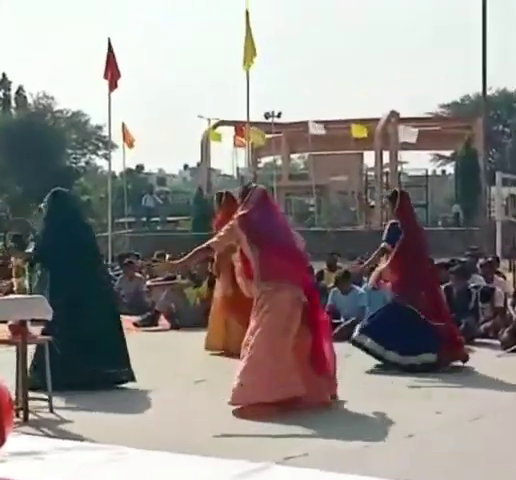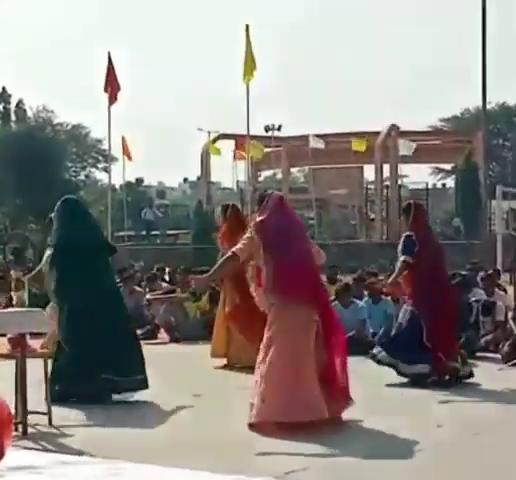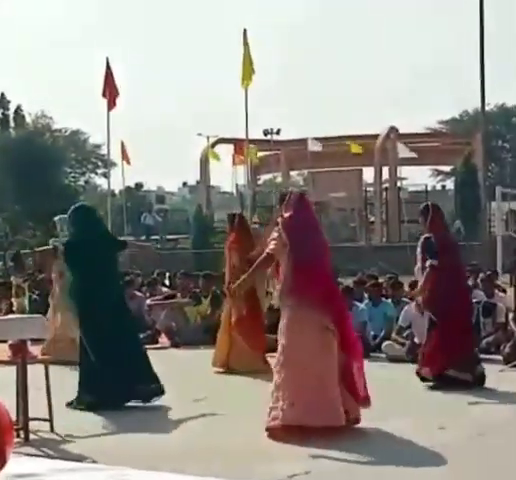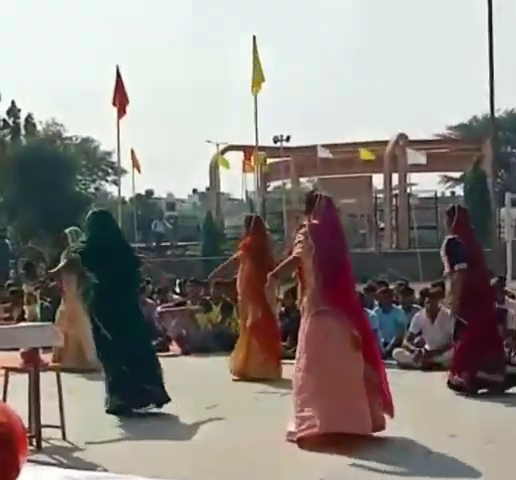
dt=0.2s
person 1, frame 1
left shoulder: (240, 224)
right shoulder: (276, 221)
left elbow: (210, 247)
right elbow: (299, 243)
left wrist: (180, 264)
left hip: (272, 290)
right hip: (293, 287)
left knee: (264, 342)
right knee: (295, 340)
left ankle: (263, 396)
right ankle: (313, 391)
person 1, frame 2
left shoulder: (260, 232)
right shoulder: (294, 231)
left elbow: (236, 256)
right elbow: (319, 257)
left wrist: (209, 278)
left hip: (283, 304)
right hip: (308, 302)
left knee: (278, 357)
right knee: (305, 355)
left ankle: (276, 413)
right ankle: (323, 408)
person 1, frame 3
left shoulder: (284, 230)
right shoulder: (311, 231)
left elbow: (270, 255)
left wrist: (244, 281)
left hip: (298, 303)
right hip: (322, 303)
left knee: (294, 360)
right knee: (322, 357)
left ankle: (293, 416)
right ankle: (334, 413)
person 1, frame 4
left shoulder: (309, 234)
right shoulder: (332, 234)
left elbow: (297, 258)
left wrist: (272, 276)
left hip: (319, 309)
right hip: (340, 308)
left knee: (315, 367)
right knee: (343, 364)
left ankle: (318, 424)
right ankle: (351, 420)
person 2, frame 1
left shoulder: (51, 231)
right shoulder: (83, 228)
left elbow: (36, 258)
right elbow: (94, 257)
left hip: (64, 289)
right hip: (92, 287)
left knee: (59, 331)
right knee: (97, 327)
left ankle: (44, 377)
right ankle: (106, 373)
person 2, frame 2
left shoulder: (63, 240)
right shoulder: (93, 235)
left elbow: (49, 262)
right elbow: (113, 252)
left hip: (76, 297)
right hip: (103, 294)
left knee: (75, 340)
right knee: (111, 334)
left ankle: (67, 388)
right ankle: (118, 380)
person 2, frame 3
left shoulder: (75, 244)
right shoulder: (104, 239)
right elbow: (126, 245)
left hip: (90, 300)
right hip: (111, 297)
left knee: (94, 345)
right knee: (121, 340)
left ankle: (94, 395)
right ankle: (140, 388)
person 2, frame 4
left shoulder: (90, 247)
right shoulder: (121, 247)
right elbow: (139, 264)
left hip: (104, 304)
right hip: (126, 303)
left knee: (112, 349)
right knee: (136, 345)
left ankle: (122, 398)
right ankle: (149, 391)
person 3, frame 1
left shoulder: (395, 226)
right shoulder: (413, 225)
left elbow: (384, 249)
right elbow: (419, 253)
left wrist: (365, 266)
left hip: (407, 280)
right hip: (421, 276)
left knee: (404, 316)
person 3, frame 2
left shoulder: (410, 238)
right shoulder: (428, 237)
left elbow: (406, 263)
right elbow: (434, 265)
left wrist: (392, 281)
left hip: (423, 291)
right hip: (437, 289)
left knee: (426, 328)
right knee: (440, 327)
person 3, frame 3
left shoulder: (429, 240)
right shoulder: (447, 238)
left elbow: (432, 268)
right elbow: (453, 267)
left wrist: (420, 290)
left hip: (442, 294)
right hip: (456, 292)
left knee: (441, 331)
right knee: (457, 330)
left ankle: (443, 372)
right ankle: (469, 373)
person 3, frame 4
left shoulder: (453, 242)
right shoulder: (470, 240)
left elbow: (460, 271)
right elbow: (476, 270)
left wrist: (455, 298)
left hip: (467, 296)
right hip: (480, 294)
left knee: (466, 336)
right knee: (481, 335)
left ankle: (466, 378)
right ankle: (494, 377)
person 4, frame 1
left shoulder: (223, 218)
right shoulder: (235, 218)
left wrist: (216, 264)
left hip: (229, 268)
right hip: (233, 266)
left knee: (231, 303)
left ankle: (234, 345)
right ankle: (231, 344)
person 4, frame 2
left shoulder: (228, 231)
right shoulder: (241, 230)
left wrist: (223, 277)
left hip: (235, 279)
right hip: (241, 278)
left knee: (235, 315)
right knee: (237, 316)
right ankle: (234, 356)
person 4, frame 3
left shoulder: (236, 240)
right shoulder: (247, 240)
left elbow: (235, 266)
left wrist: (230, 285)
right hip: (248, 288)
left knee: (238, 323)
right knee: (234, 324)
person 4, frame 4
left shoulder: (251, 244)
right shoulder: (262, 244)
left elbow: (237, 258)
left wrist: (216, 272)
left hip: (252, 291)
right hip: (260, 290)
left knee: (254, 328)
right knee: (262, 328)
left ankle: (259, 370)
right ankle: (267, 368)
